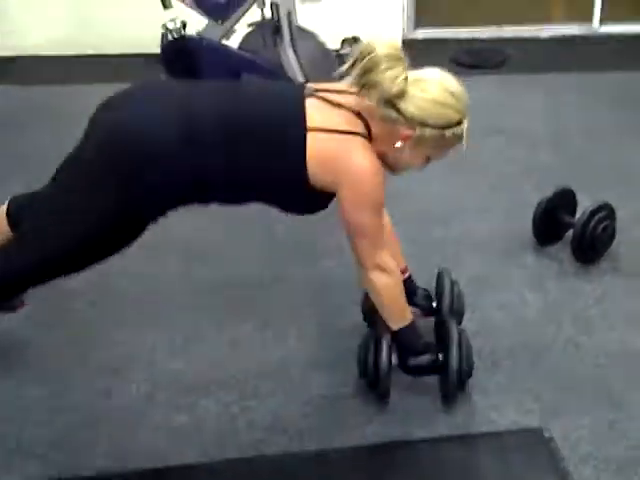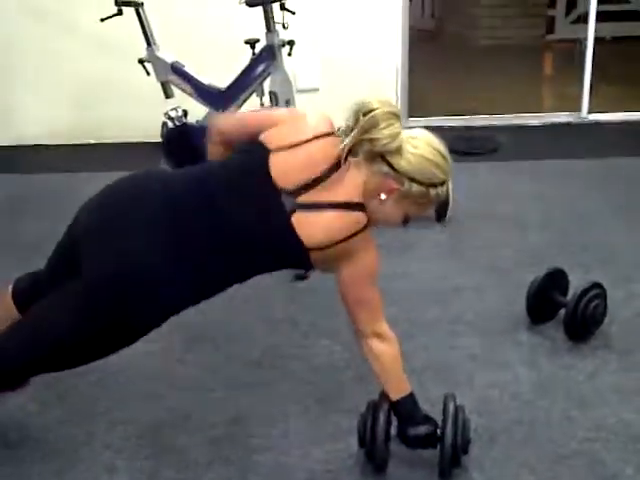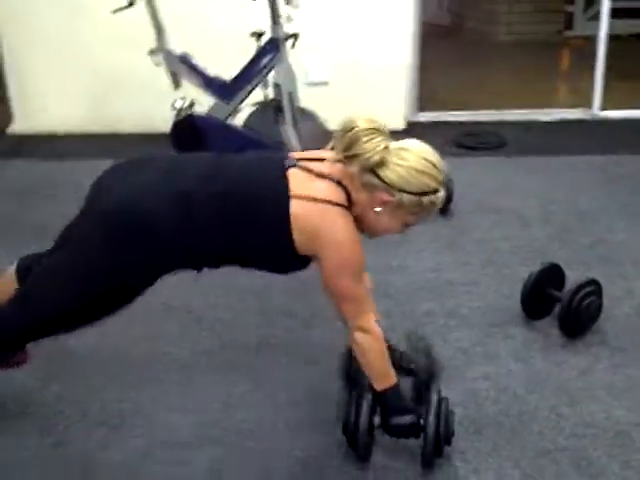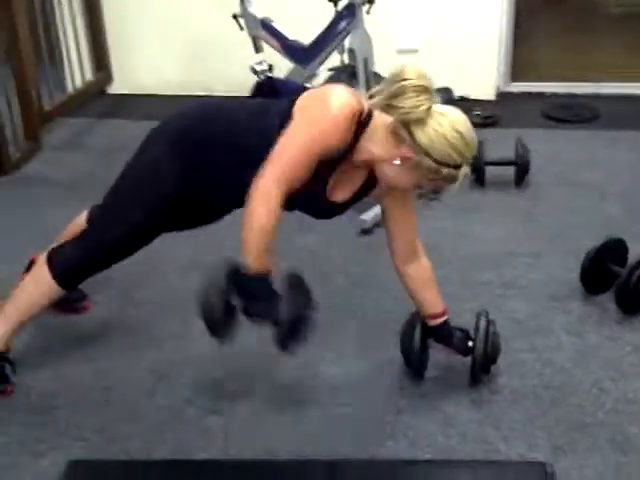
dt=0.7s
person 1, frame 1
left shoulder: (360, 108)
right shoulder: (357, 162)
left elbow: (373, 216)
right elbow: (375, 265)
left wrist: (407, 286)
right wrist: (411, 340)
left hip: (147, 114)
right hip: (137, 159)
left knee: (49, 212)
right knee: (45, 244)
person 1, frame 2
left shoulder: (312, 130)
right shoulder: (351, 238)
left elbow: (220, 131)
right elbow: (374, 332)
right wrist: (409, 412)
left hip: (122, 203)
right hip: (137, 282)
left knee: (45, 287)
person 1, frame 3
left shoulder: (337, 165)
right shoulder: (335, 226)
left elbow: (354, 276)
right elbow: (360, 325)
left wrist: (386, 348)
right wrist: (392, 400)
left hip: (137, 184)
right hip: (134, 227)
left knee: (54, 270)
person 1, frame 4
left shoulder: (389, 179)
right shoulder: (339, 112)
left elbow: (409, 256)
right elbow: (267, 193)
left wrist: (439, 324)
right wrist: (256, 281)
right hip: (189, 146)
left knee: (123, 224)
right knee: (103, 241)
left ankle: (46, 265)
